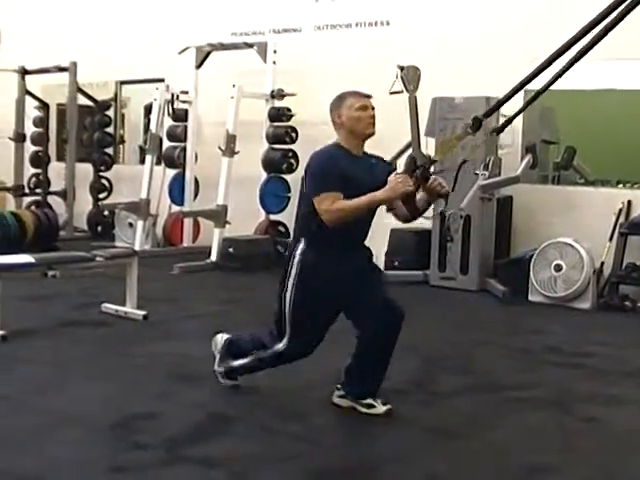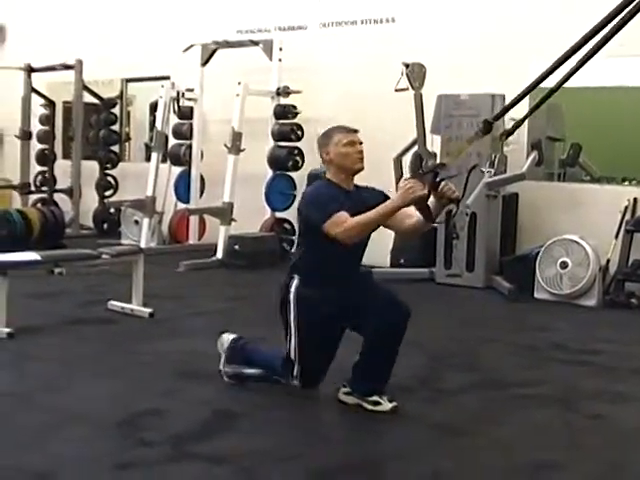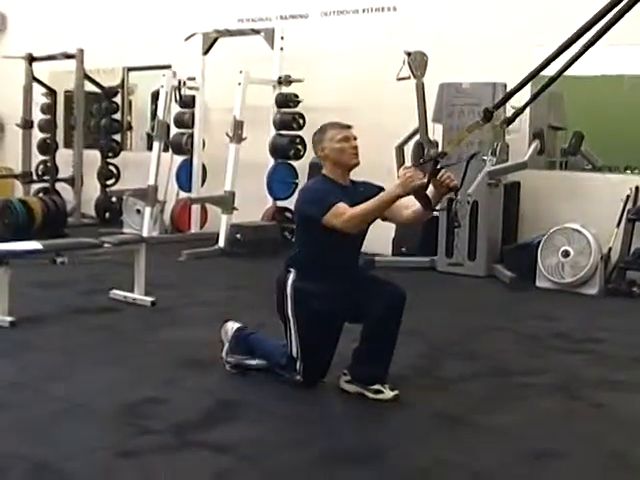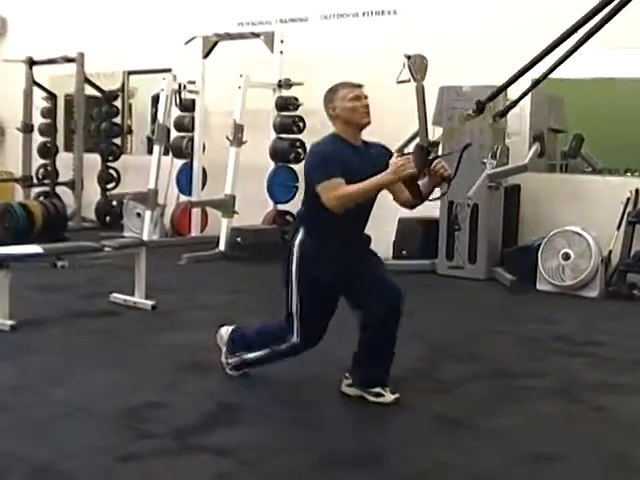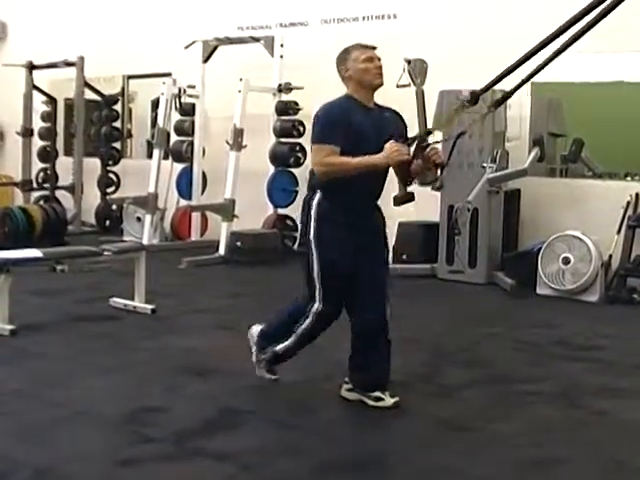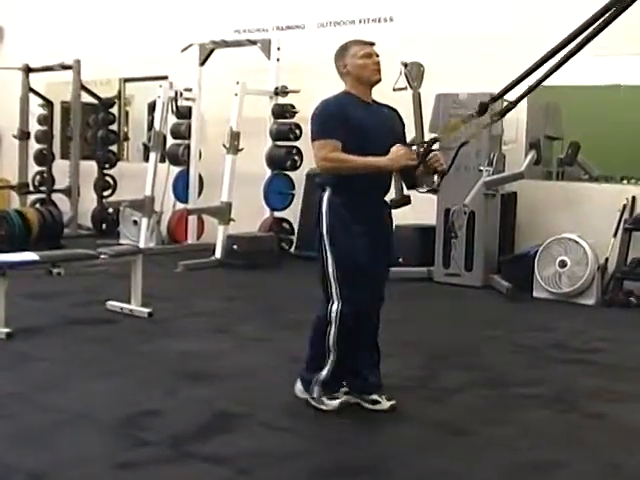
dt=0.3s
person 1, frame 1
left shoulder: (378, 166)
right shoulder: (324, 162)
left elbow: (405, 213)
right elbow: (331, 214)
left wrist: (427, 195)
right wrist: (386, 192)
left hip: (353, 258)
right hip: (313, 260)
left knee: (387, 318)
right knee: (293, 342)
left ankle: (356, 391)
right ankle: (228, 348)
person 1, frame 2
left shoulder: (369, 197)
right shoulder: (318, 196)
left elbow: (409, 224)
right elbow: (347, 232)
left wrist: (437, 204)
right wrist: (398, 201)
left hip: (349, 284)
right hip: (310, 292)
left knee: (393, 315)
right knee: (303, 374)
left ankle: (362, 388)
right ankle: (235, 350)
person 1, frame 3
left shoulder: (365, 191)
right shoulder: (315, 193)
left elbow: (408, 216)
right elbow: (348, 222)
left wrist: (436, 194)
right wrist: (397, 190)
left hip: (346, 279)
right hip: (306, 286)
left knee: (390, 300)
right knee: (308, 372)
left ankle: (364, 376)
right ankle: (239, 339)
person 1, frame 4
left shoulder: (377, 153)
right shoulder: (324, 153)
left elbow: (408, 198)
right elbow: (336, 200)
left wrist: (432, 181)
right wrist: (388, 176)
left hip: (353, 248)
right hip: (313, 250)
left knee: (387, 300)
right knee: (302, 335)
left ankle: (365, 379)
right ankle: (236, 342)
person 1, frame 5
left shoulder: (392, 119)
right shoulder: (334, 113)
left elbow: (405, 170)
right elbow: (322, 166)
left wrist: (426, 162)
right wrist: (378, 159)
left hip: (368, 216)
right hip: (329, 215)
left knee: (372, 303)
right knee: (325, 303)
left ankle: (365, 383)
right ankle: (268, 342)
person 1, frame 6
left shoulder: (390, 115)
right shoulder: (333, 109)
left elbow: (402, 166)
right elbow: (325, 160)
left wrist: (426, 165)
right wrist: (384, 161)
left hip: (377, 214)
right hip: (341, 213)
left knee: (369, 305)
right knee: (345, 303)
left ankle: (361, 385)
right ankle: (316, 382)
